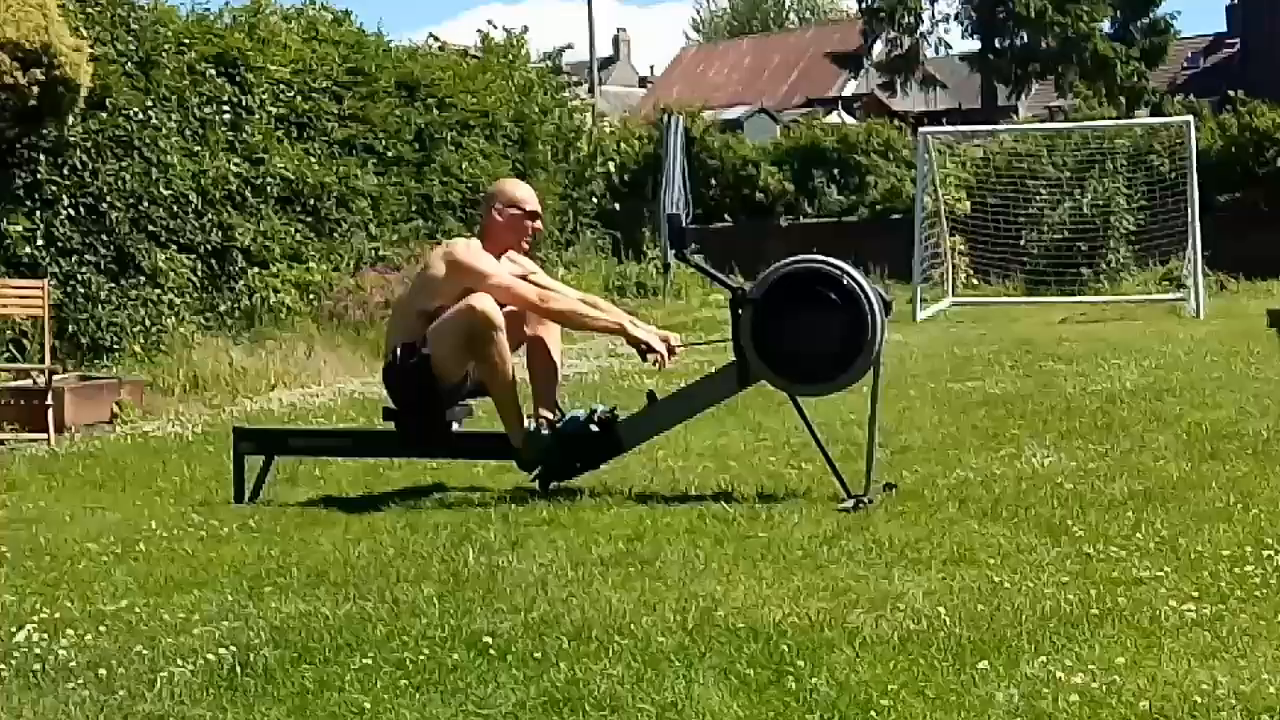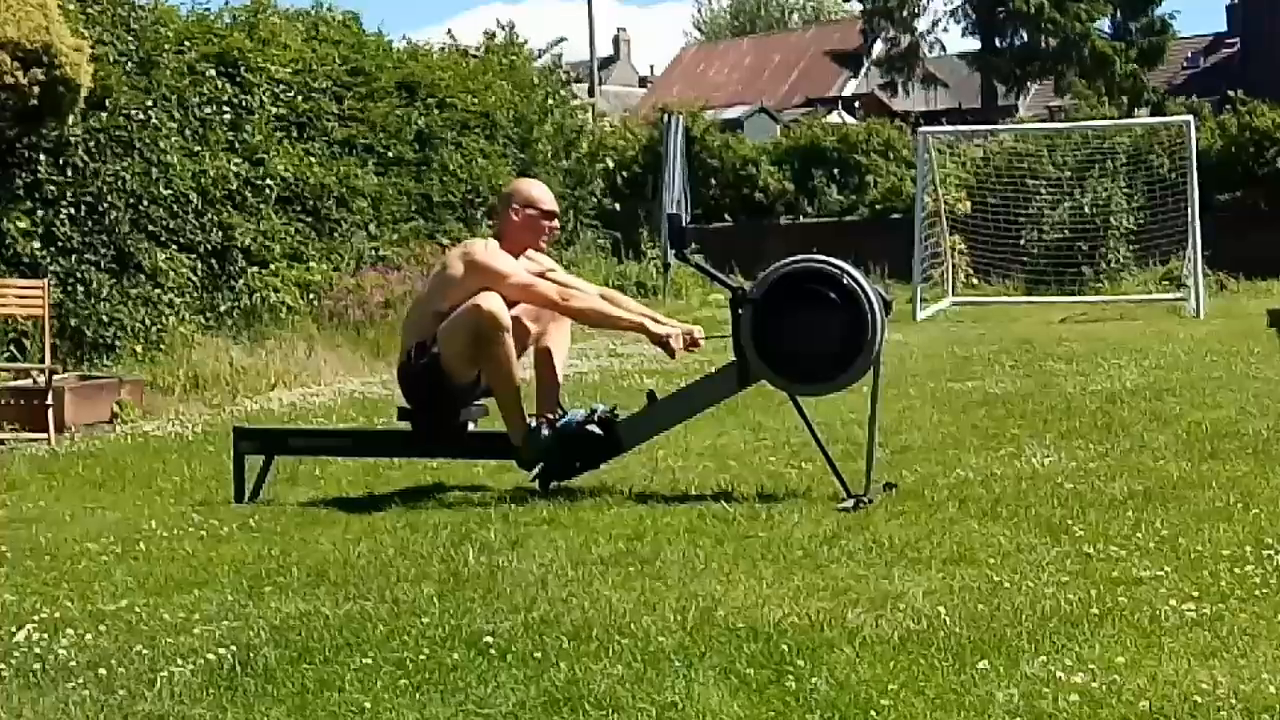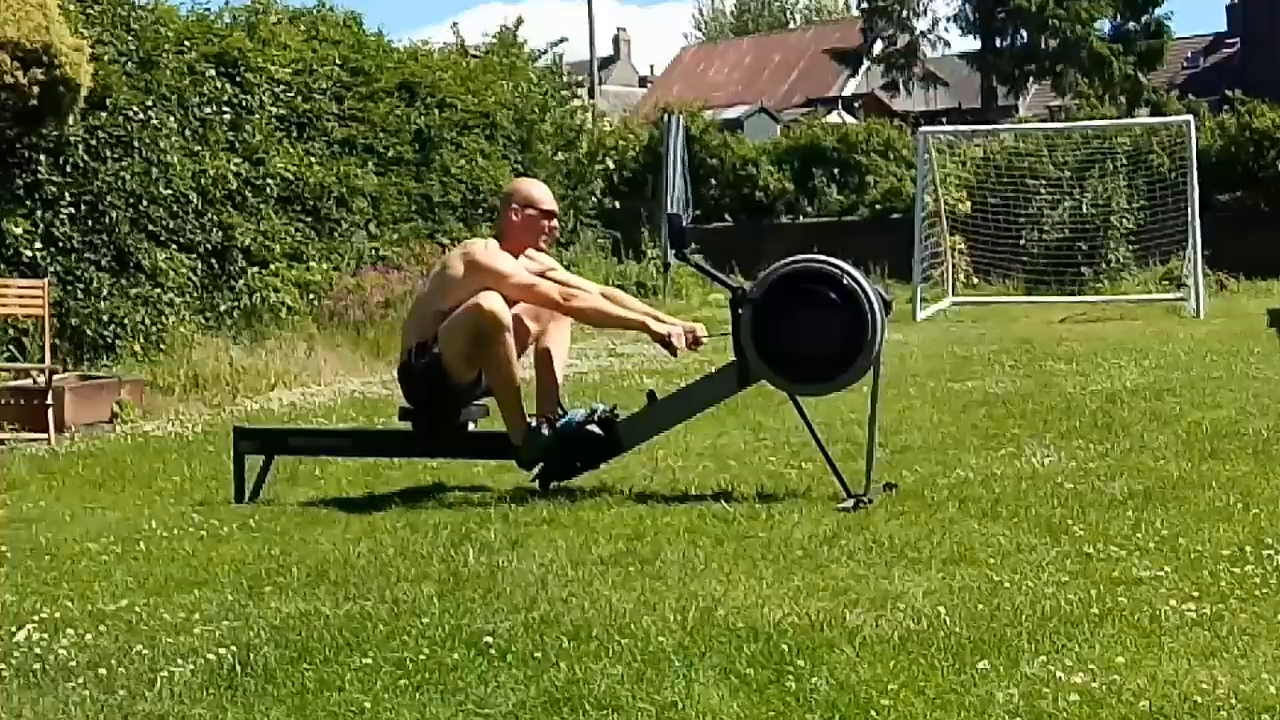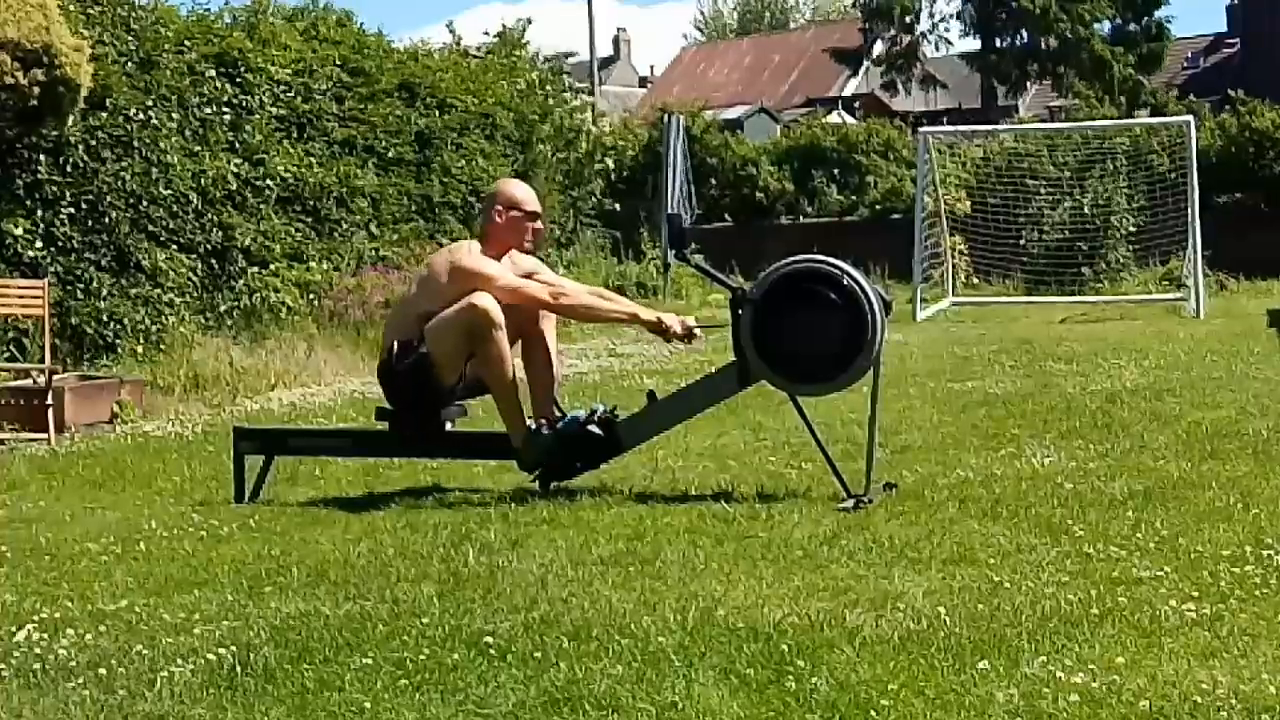
dt=0.4s
person 1, frame 1
left shoulder: (514, 264)
right shoulder: (463, 256)
left elbow: (580, 300)
right elbow: (545, 301)
left wrist: (648, 330)
right wrist: (624, 330)
left hip: (452, 375)
right hip: (412, 378)
left knee: (541, 314)
right knee: (481, 306)
left ankle: (544, 423)
right ankle: (521, 440)
person 1, frame 2
left shoulder: (531, 261)
right shoulder: (481, 257)
left elbow: (599, 295)
right elbow: (566, 300)
left wrist: (670, 324)
right wrist: (646, 328)
left hip: (466, 374)
right hip: (427, 379)
left knee: (552, 311)
right knee: (488, 306)
left ankle: (545, 424)
right ankle: (523, 439)
person 1, frame 3
left shoulder: (530, 260)
right shoulder: (481, 257)
left elbow: (600, 293)
right elbow: (568, 299)
left wrist: (673, 323)
right wrist: (648, 326)
left hip: (466, 375)
right hip: (426, 378)
left knee: (552, 311)
right knee: (489, 305)
left ankle: (546, 423)
right ankle: (524, 439)
person 1, frame 4
left shoulder: (516, 263)
right shoulder: (467, 262)
left elbow: (588, 292)
right elbow: (558, 300)
left wrist: (659, 316)
right wrist: (641, 317)
left hip: (448, 373)
right hip: (407, 377)
left knee: (538, 312)
right knee: (482, 306)
left ankle: (545, 425)
right ankle: (526, 441)
